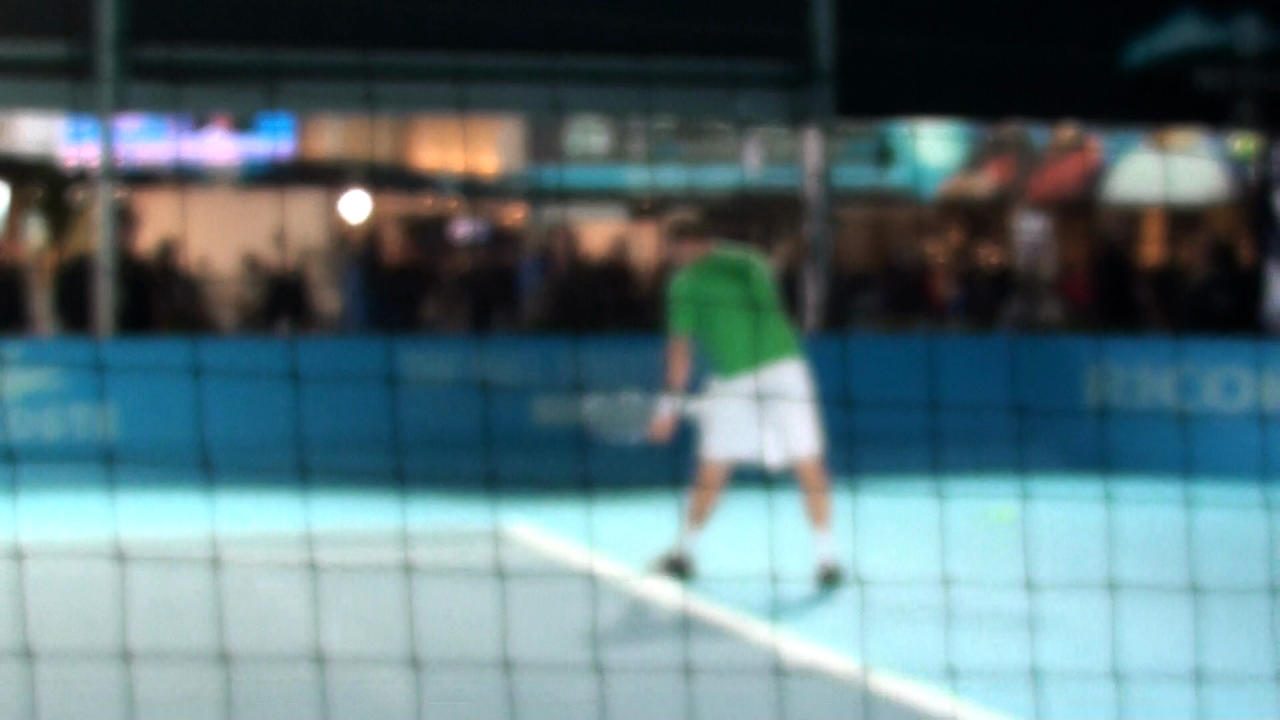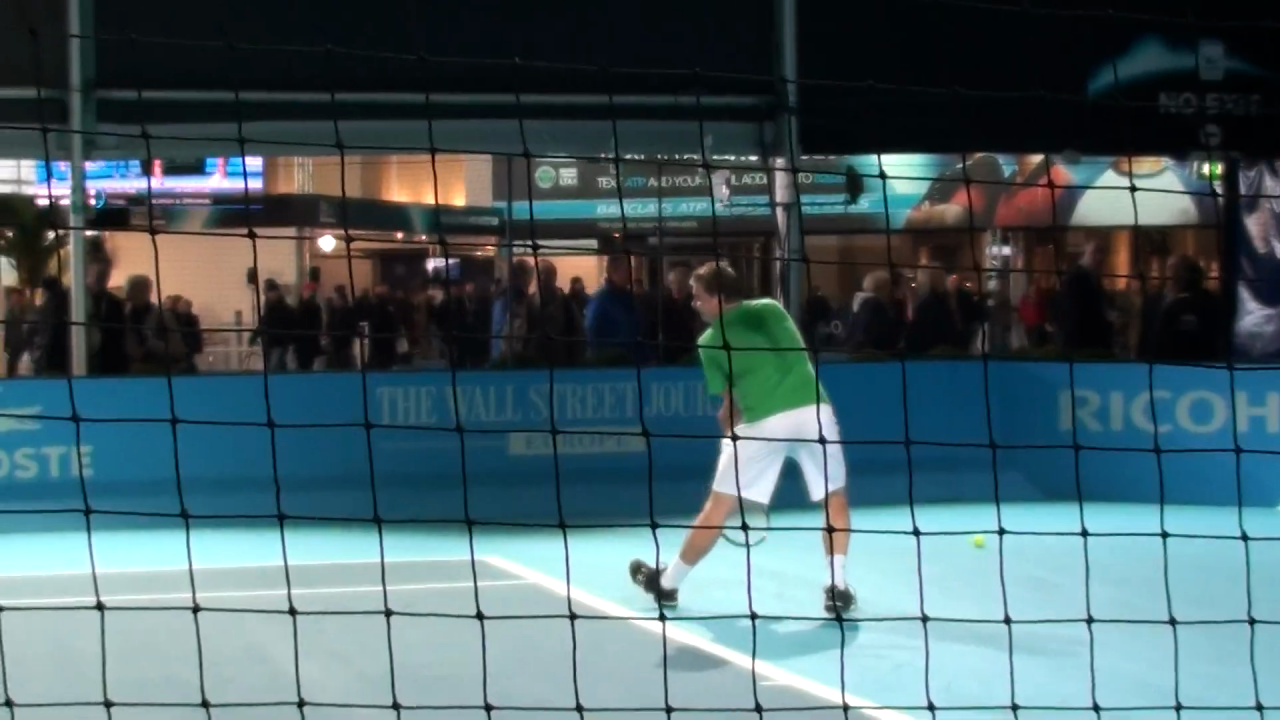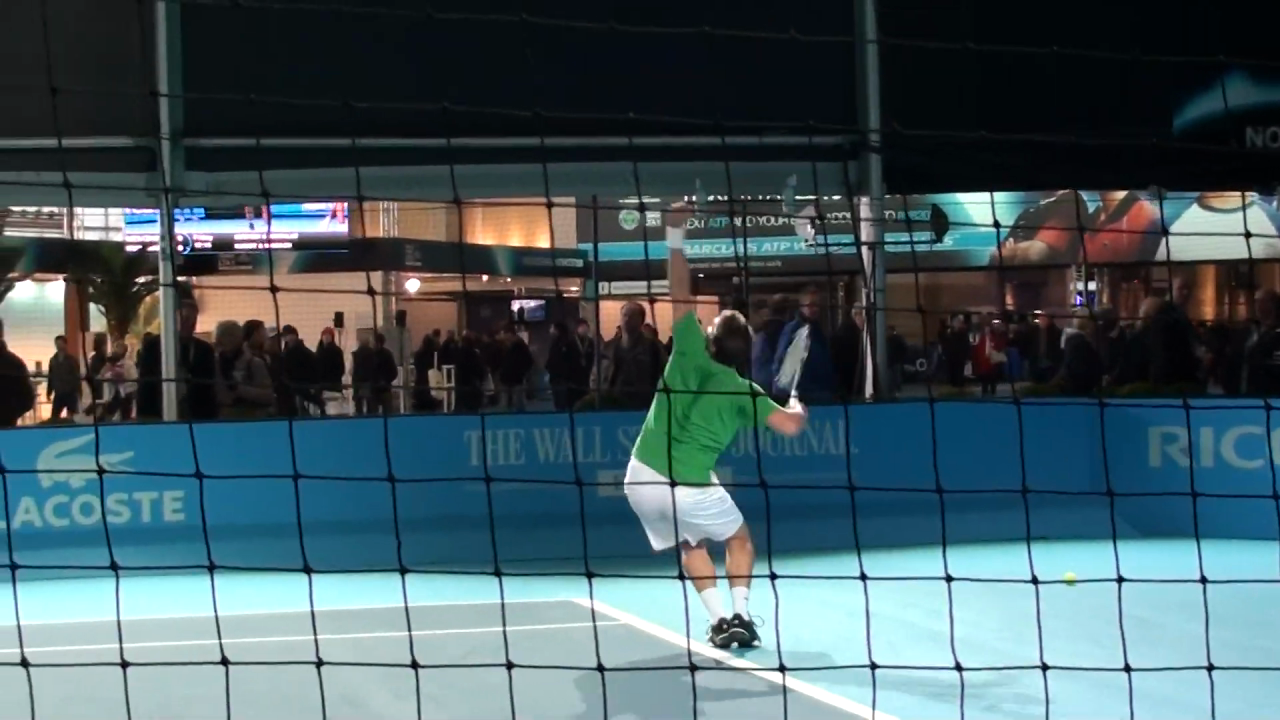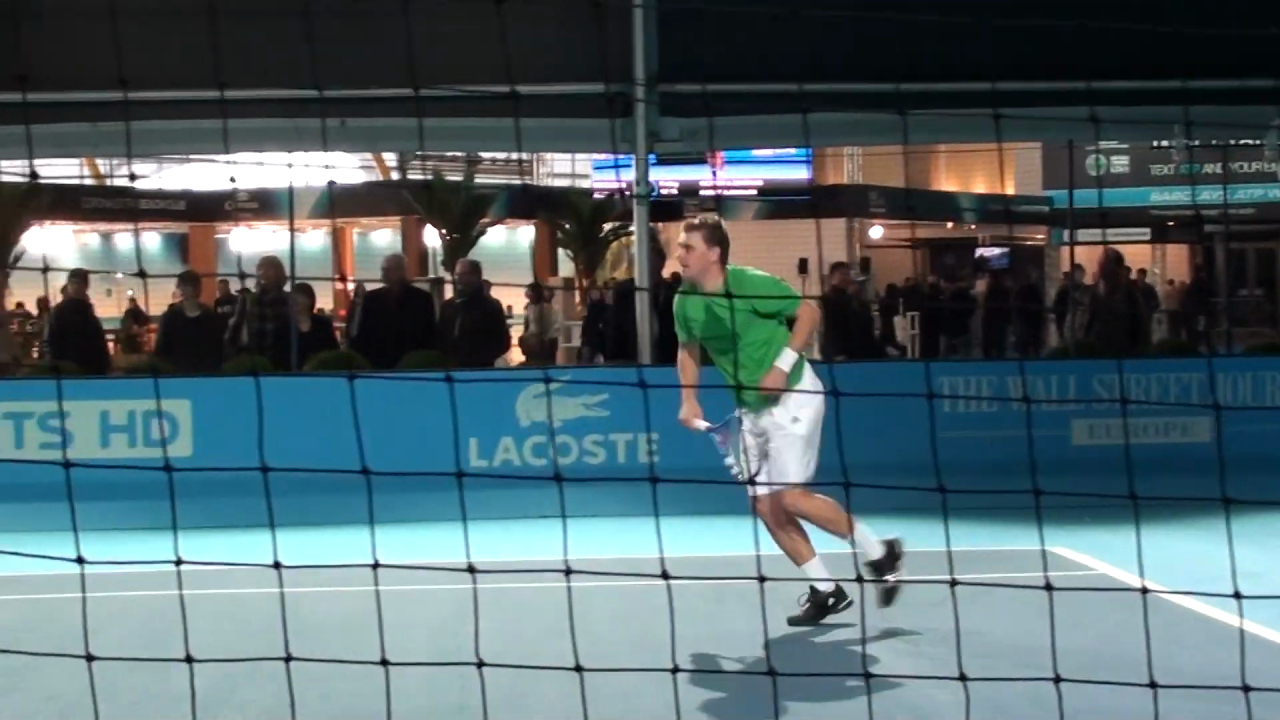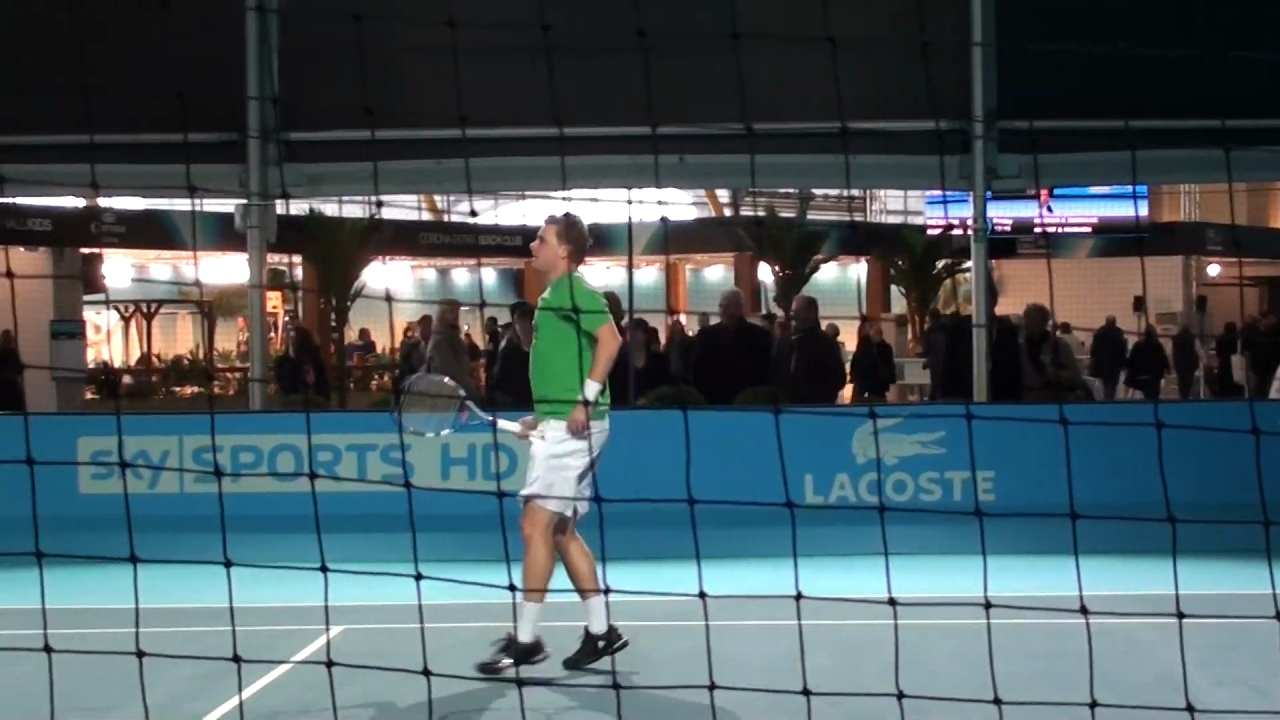
dt=1s
person 1, frame 1
left shoulder: (687, 281)
right shoulder: (752, 261)
left elbow: (681, 346)
left wrist: (670, 403)
left hip: (737, 378)
right hip: (785, 366)
left knee: (712, 471)
right knee: (809, 467)
left ankle: (683, 554)
right ankle: (827, 561)
person 1, frame 2
left shoulder: (711, 340)
right shoulder: (773, 310)
left elbow: (730, 405)
left wrist: (735, 436)
left hip: (762, 422)
right hip: (814, 412)
left knee: (719, 506)
right knee: (834, 499)
left ankle: (667, 583)
right ankle: (836, 586)
person 1, frame 3
left shoulder: (692, 356)
right shoulder: (743, 393)
left elbow: (678, 297)
right elbow: (791, 425)
left wrist: (675, 233)
right wrist: (796, 409)
left hip: (640, 481)
right hip: (689, 491)
left knee: (692, 546)
right knee: (735, 539)
left ankle: (719, 619)
right ankle: (740, 616)
person 1, frame 4
left shoulder: (756, 285)
right shoulder: (685, 301)
left elbow: (809, 312)
right elbow: (688, 352)
left wrist: (782, 365)
right wrist: (688, 397)
left hip: (793, 397)
right hip: (755, 408)
left knee: (789, 497)
right knee: (768, 507)
left ankle: (879, 552)
right ankle: (826, 589)
person 1, frame 5
left shoulder: (572, 289)
right shoulder: (556, 294)
left elbow: (610, 339)
left wrist: (587, 398)
right wrist: (538, 414)
left hip: (575, 428)
right hip: (559, 425)
left knee: (538, 522)
right knee: (561, 531)
left ankle: (527, 638)
right ankle: (601, 631)
